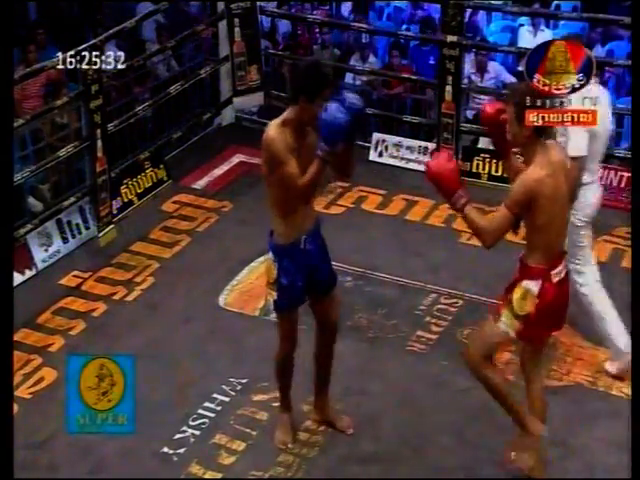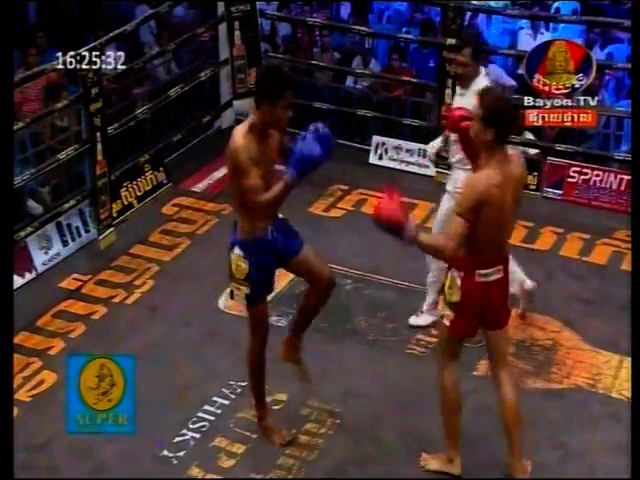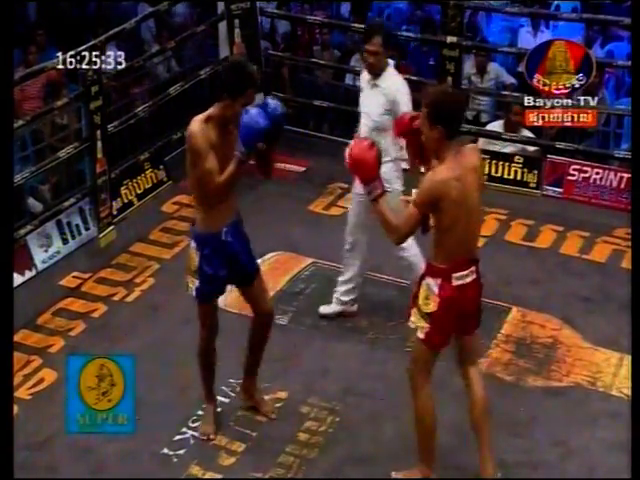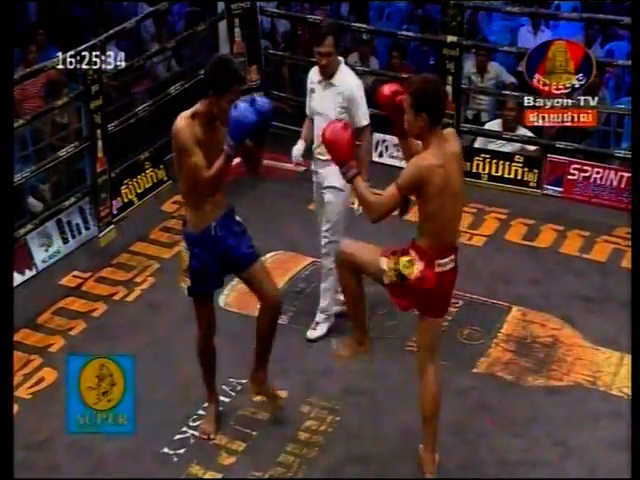
dt=0.7s
person 1, frame 1
left shoulder: (532, 180)
right shoulder: (555, 152)
left elbow: (489, 235)
left wrist: (456, 196)
right wrist: (500, 143)
left hip: (536, 284)
right hip: (556, 276)
left knee: (475, 356)
right knee: (533, 371)
left ankle: (528, 427)
right ankle: (530, 453)
person 1, frame 2
left shoulder: (477, 185)
right shoulder: (517, 164)
left elbow: (448, 249)
left wrist: (406, 228)
right wrist: (467, 145)
left hip: (469, 278)
right hip: (498, 276)
left knee: (447, 361)
right knee: (502, 369)
person 1, frame 3
left shoulder: (437, 181)
right shoulder: (473, 156)
left elbow: (397, 232)
left wrist: (372, 186)
right wrist: (419, 146)
left hip: (442, 285)
right hip: (470, 277)
left knee: (419, 378)
right knee: (470, 368)
person 1, frame 4
left shoulder: (424, 166)
right shoulder: (452, 141)
left elbow: (375, 211)
left wrist: (347, 167)
right wrist: (397, 123)
left hip: (422, 266)
right hip: (446, 266)
left knee: (345, 252)
right knee: (428, 363)
left ankle: (360, 340)
person 2, frame 1
left shoulder: (314, 127)
right shoulder: (275, 136)
left elbow: (344, 171)
right elbow: (301, 192)
left wrist: (345, 132)
right wrist: (324, 150)
left hip: (314, 238)
right hip: (287, 248)
left knee: (329, 325)
right knee: (288, 342)
left ankle: (322, 405)
right ankle: (285, 411)
person 2, frame 2
left shoulder: (276, 130)
right shoulder: (240, 145)
left elbow: (286, 169)
right elbow: (259, 205)
left wrist: (308, 151)
right wrist: (293, 174)
left hip: (276, 228)
right hip: (251, 241)
left knee: (324, 281)
right knee: (260, 331)
left ankle: (292, 344)
right ankle: (262, 414)
person 2, frame 3
left shoulder: (239, 123)
right shoulder: (199, 131)
left elbow: (266, 170)
right elbow: (216, 189)
left wrist: (267, 138)
right wrist: (242, 152)
left hip: (235, 230)
right hip: (208, 239)
left knee: (264, 312)
right knee: (209, 330)
left ankle: (250, 387)
right ankle: (210, 403)
person 2, frame 4
left shoulder: (227, 120)
right shoulder: (185, 127)
left elbow: (253, 166)
right elbow: (204, 184)
left wrist: (255, 135)
right wrist: (230, 147)
left hip: (229, 224)
right hip: (200, 235)
left knee: (272, 299)
right knee: (207, 326)
left ankle: (259, 376)
right ankle: (212, 402)
person 3, frame 1
left shoulder: (577, 107)
right shoulder: (600, 94)
left elbow: (575, 168)
left hip: (577, 198)
right hip: (590, 189)
left knee: (582, 275)
left ankle: (622, 349)
person 3, frame 2
left shoulder: (482, 95)
right shoulder: (463, 86)
right wrist: (440, 140)
left hip: (467, 179)
right hip: (461, 173)
left ankle: (432, 308)
right ankle: (520, 283)
person 3, frame 3
left shoulder: (396, 87)
right shoulder: (364, 78)
left hip: (386, 172)
left knee: (400, 240)
right knee: (353, 237)
right ankle: (345, 299)
person 3, frame 4
left shoulder: (351, 85)
right shoulder: (313, 76)
left elbow: (364, 137)
left wrist: (363, 183)
right wrist: (302, 142)
left hip: (339, 172)
right hip: (318, 167)
left knee: (329, 244)
right knee: (332, 240)
left ankle: (326, 313)
right ankle: (344, 297)
